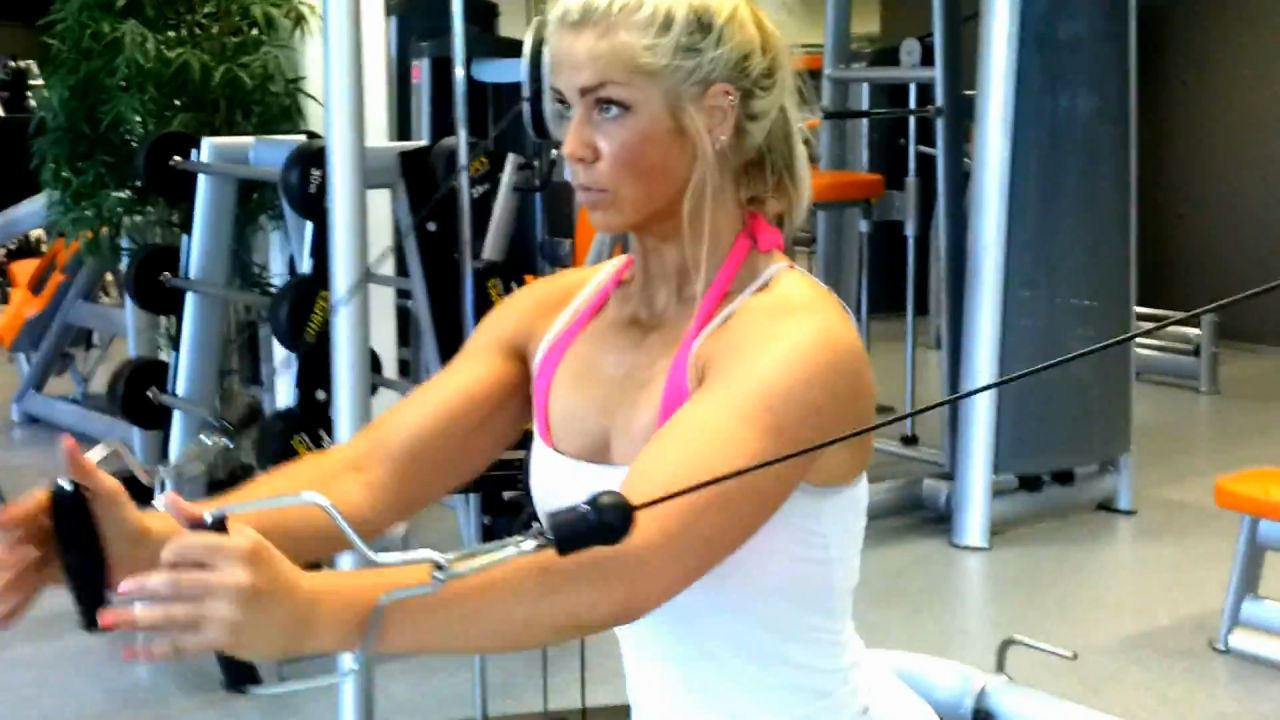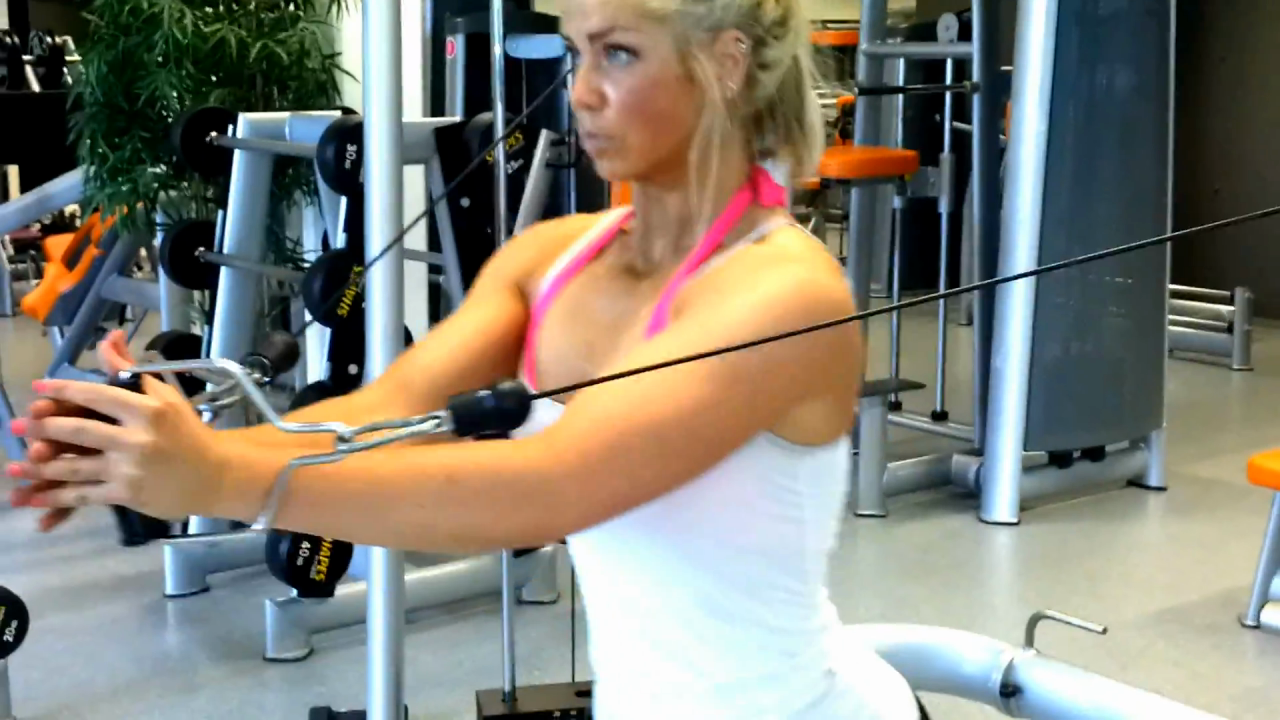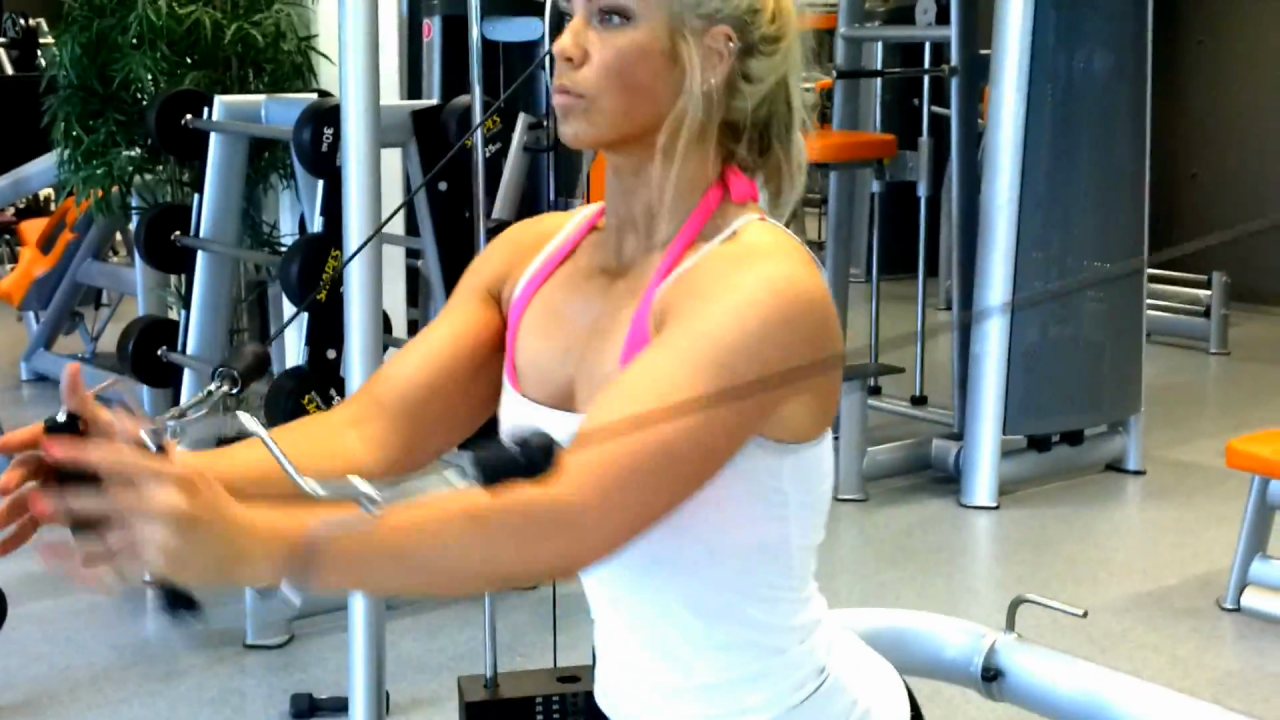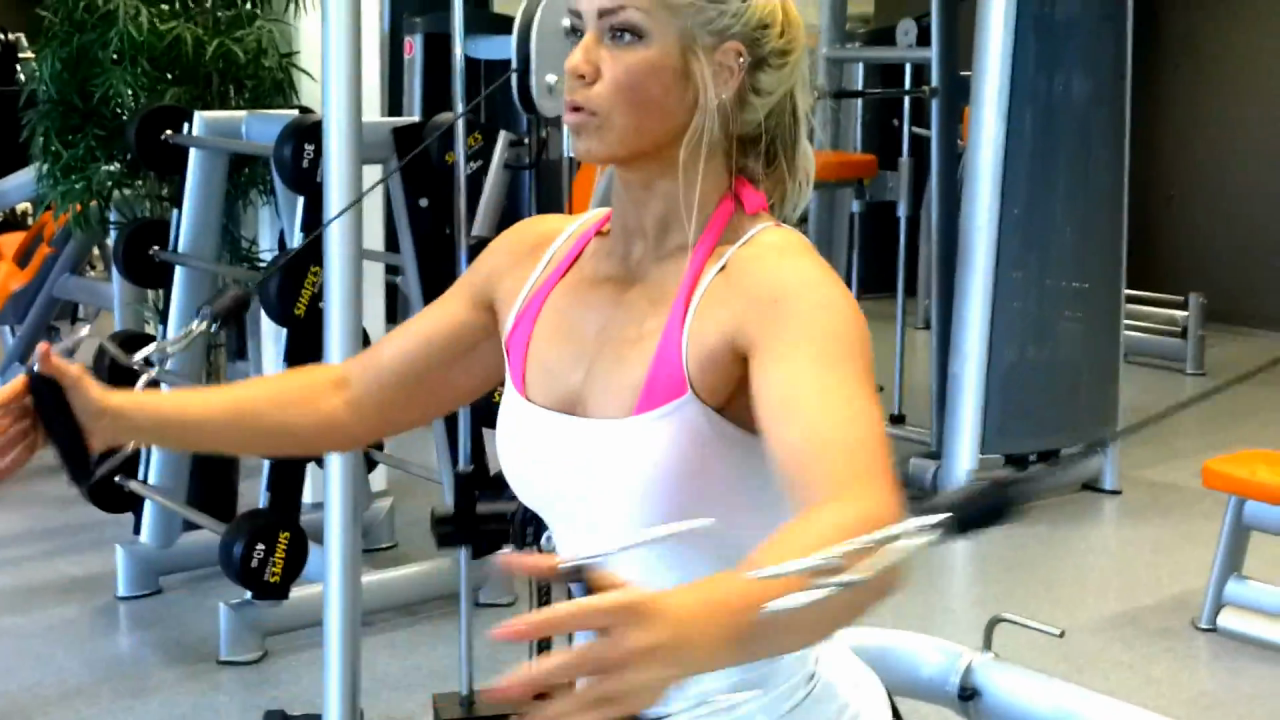
dt=0.4s
person 1, frame 1
left shoulder: (794, 337)
right shoulder: (553, 314)
left elbow: (621, 566)
right elbow: (365, 477)
left wrist: (317, 606)
right wrist: (161, 539)
person 1, frame 2
left shoulder: (785, 294)
right shoulder: (551, 258)
left elbow: (548, 489)
right elbow: (393, 416)
left wrist: (228, 482)
right wrist: (196, 454)
person 1, frame 3
left shoulder: (758, 287)
right shoulder: (534, 256)
left elbow: (572, 514)
right elbow: (367, 433)
left wrist: (255, 543)
right wrist: (155, 481)
person 1, frame 4
left shoulder: (769, 288)
right shoulder: (535, 260)
left elbow: (861, 522)
right elbow: (349, 398)
left wrist: (689, 624)
right wrist: (113, 412)
